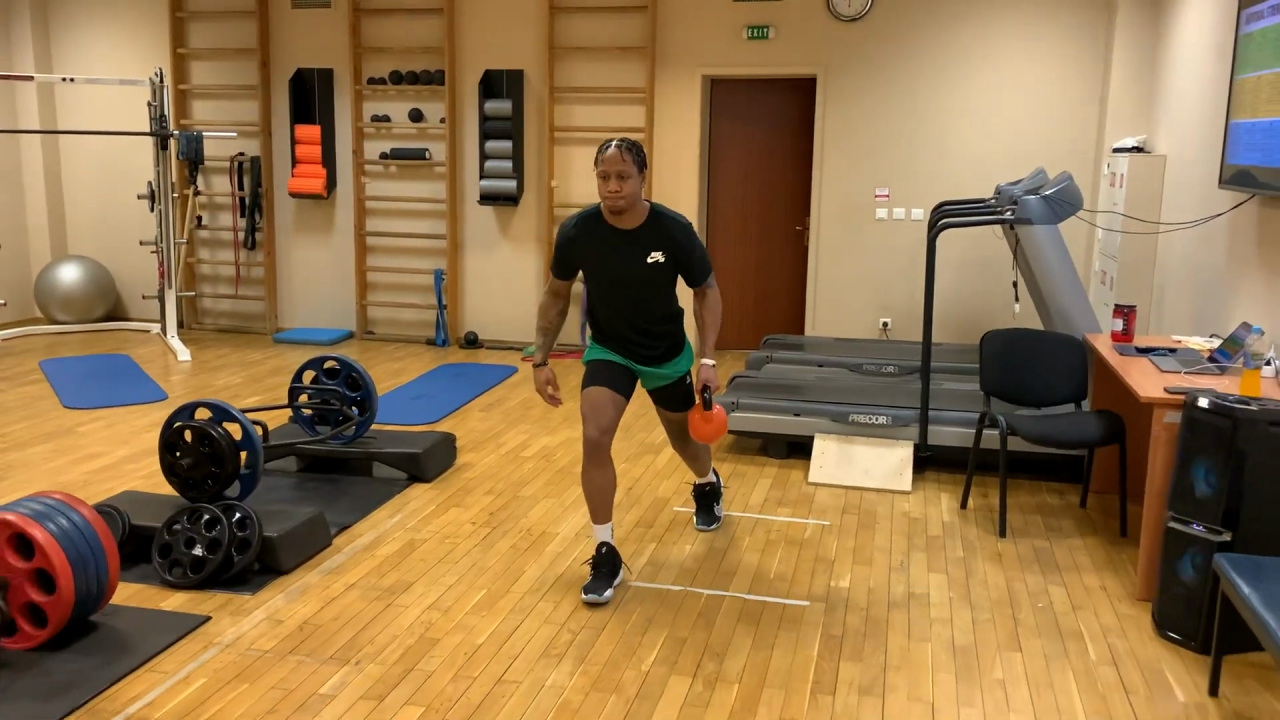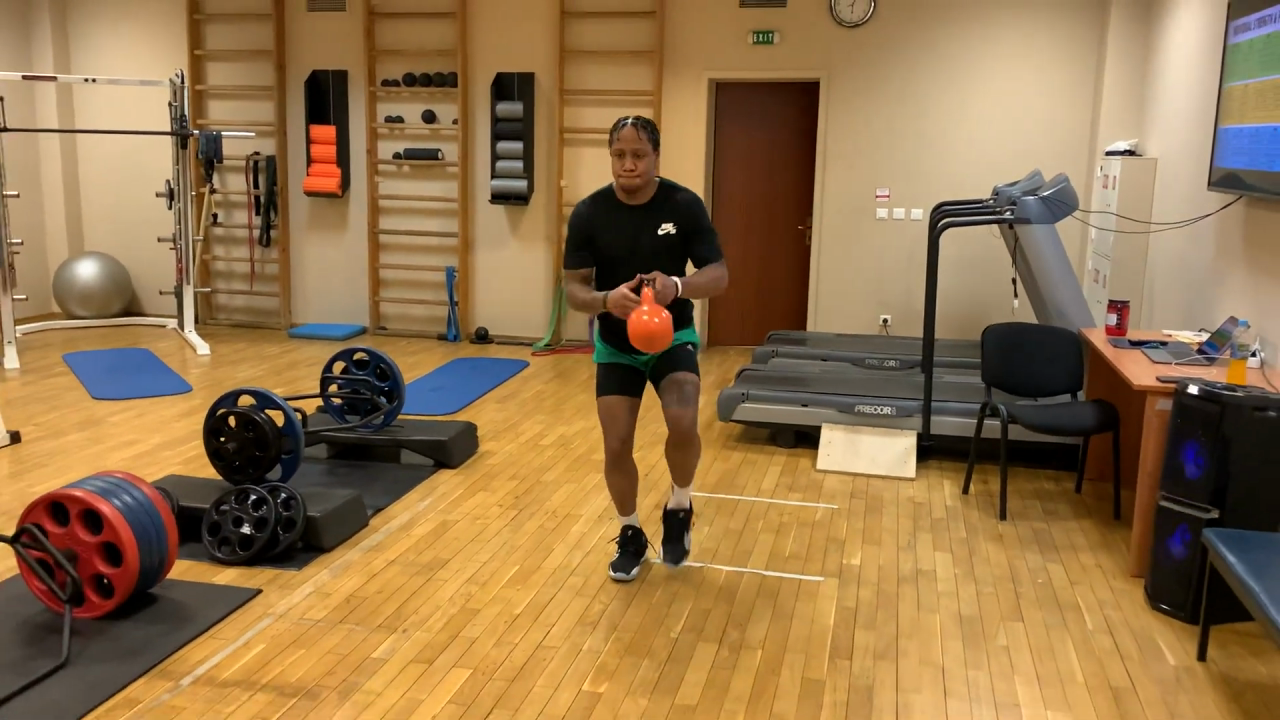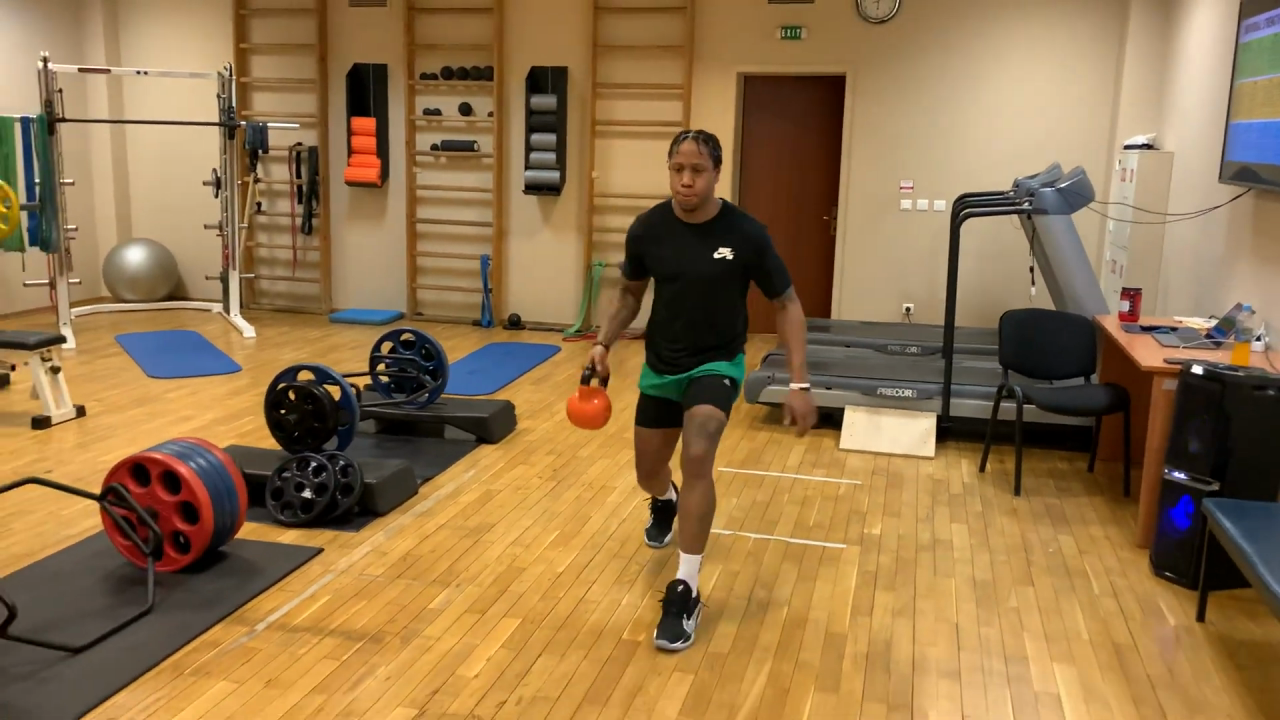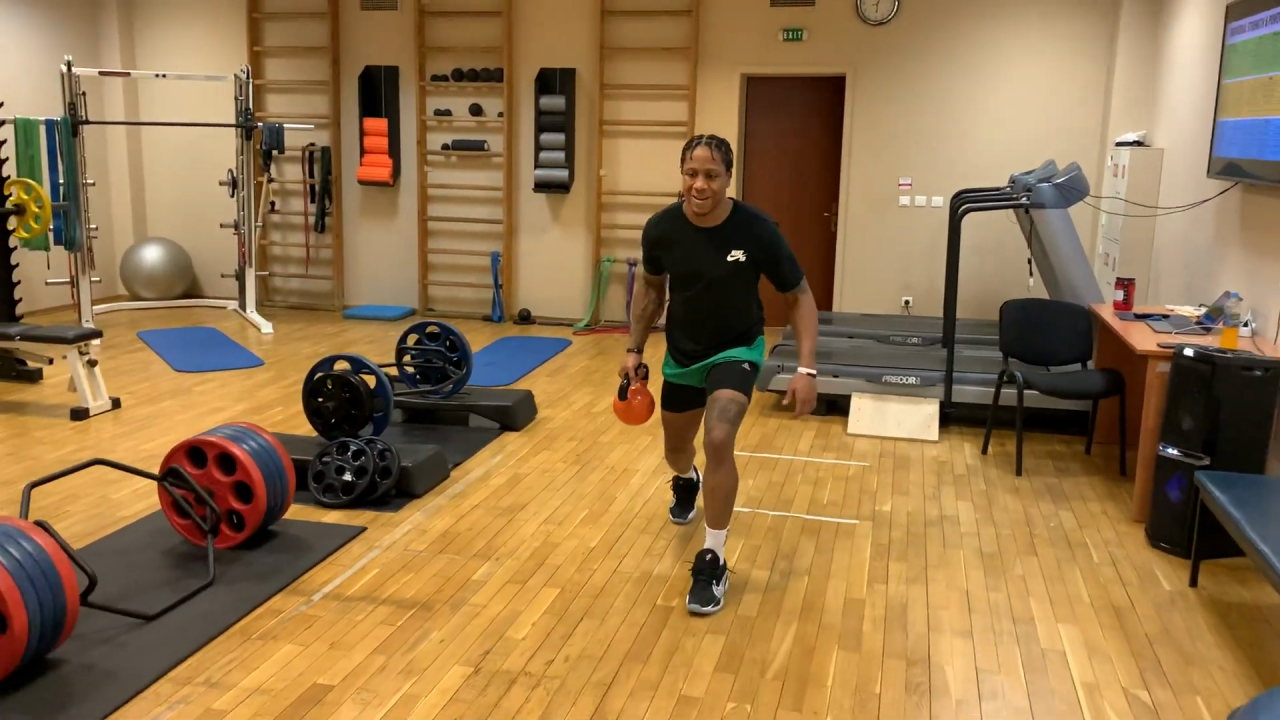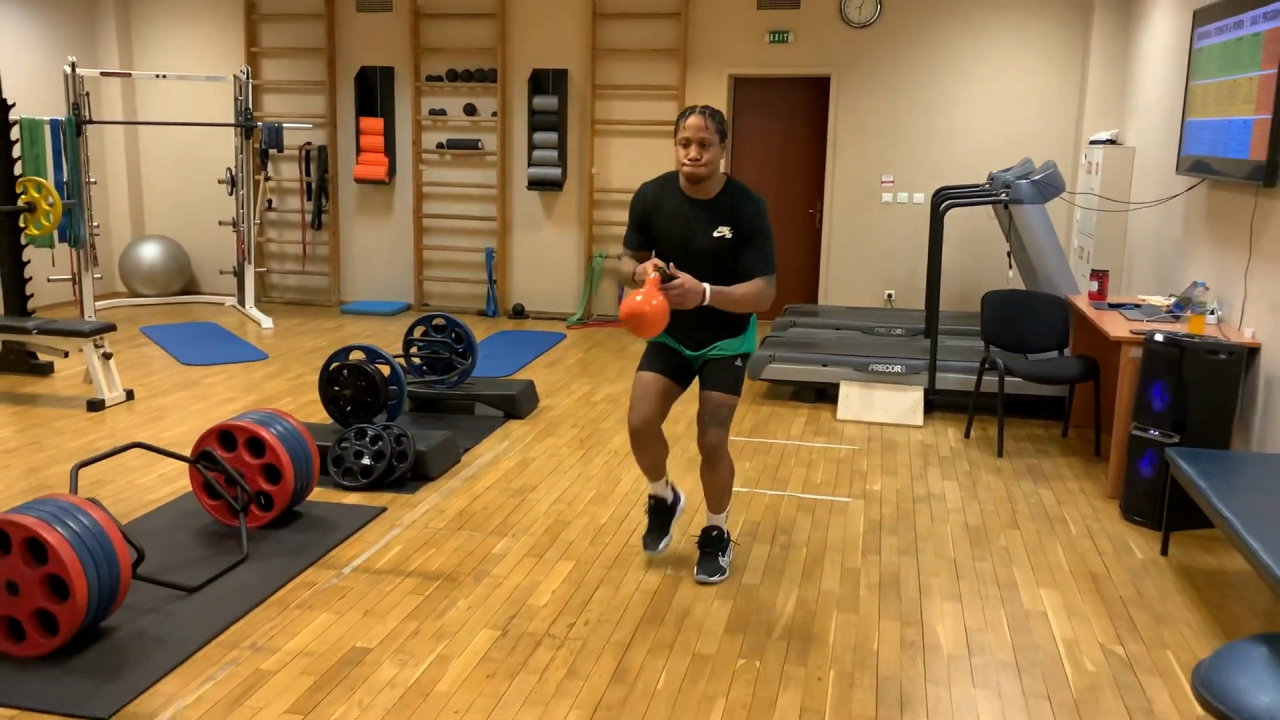
dt=0.5s
person 1, frame 1
left shoulder: (674, 231)
right shoulder: (576, 232)
left elbow: (706, 290)
right elbow: (556, 294)
left wrist: (707, 359)
right wrist: (541, 360)
left hip: (667, 353)
right hip: (608, 350)
left knee: (684, 437)
right knee: (594, 440)
left ankle: (708, 485)
right ankle: (606, 554)
person 1, frame 2
left shoulder: (684, 205)
right shoulder: (588, 213)
left elbow: (718, 275)
right elbow: (573, 288)
left wrist: (677, 285)
right wrist: (606, 299)
left hip: (672, 334)
right hip: (616, 343)
left knee: (683, 427)
right knee: (616, 446)
left ankle: (679, 507)
right ankle: (629, 533)
person 1, frame 3
left shoulder: (746, 234)
right shoulder: (647, 229)
left elbow: (786, 303)
right elbow: (631, 290)
left wrist: (799, 383)
right wrist: (605, 341)
left hip: (717, 365)
right hip: (660, 365)
left knee: (697, 457)
right knee: (647, 474)
left ankle: (685, 590)
right ankle: (665, 502)
person 1, frame 4
left shoulder: (758, 232)
right shoulder: (661, 228)
left elbow: (800, 296)
left wrist: (806, 368)
right wrist: (634, 346)
left hip: (736, 350)
right hip: (681, 353)
left knee: (718, 442)
right knee: (676, 448)
left ankle: (712, 560)
right ankle: (687, 482)
person 1, frame 5
left shoulder: (746, 207)
right shoulder: (650, 198)
left elbow: (763, 292)
right elbow: (632, 258)
left wrist: (705, 292)
right wrist: (641, 271)
left hip: (727, 337)
right hip: (671, 332)
left knee: (711, 443)
right knee: (640, 424)
left ankle: (716, 534)
right ankle: (663, 498)
